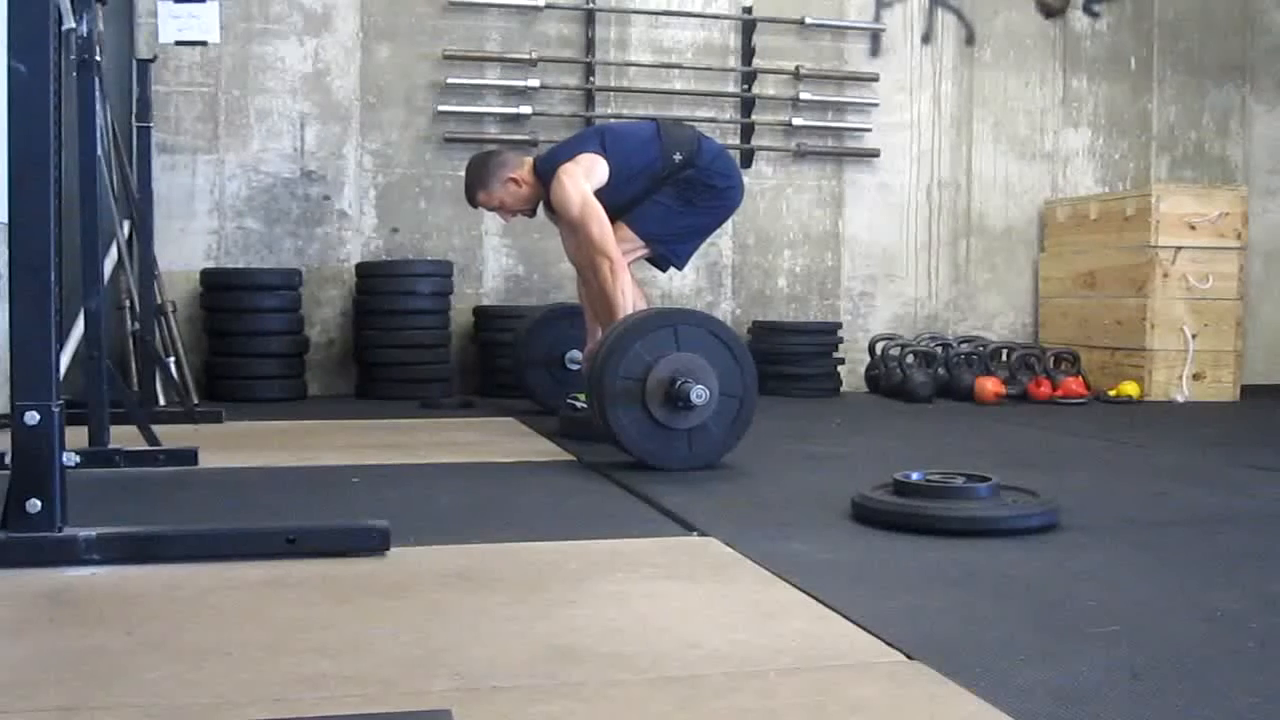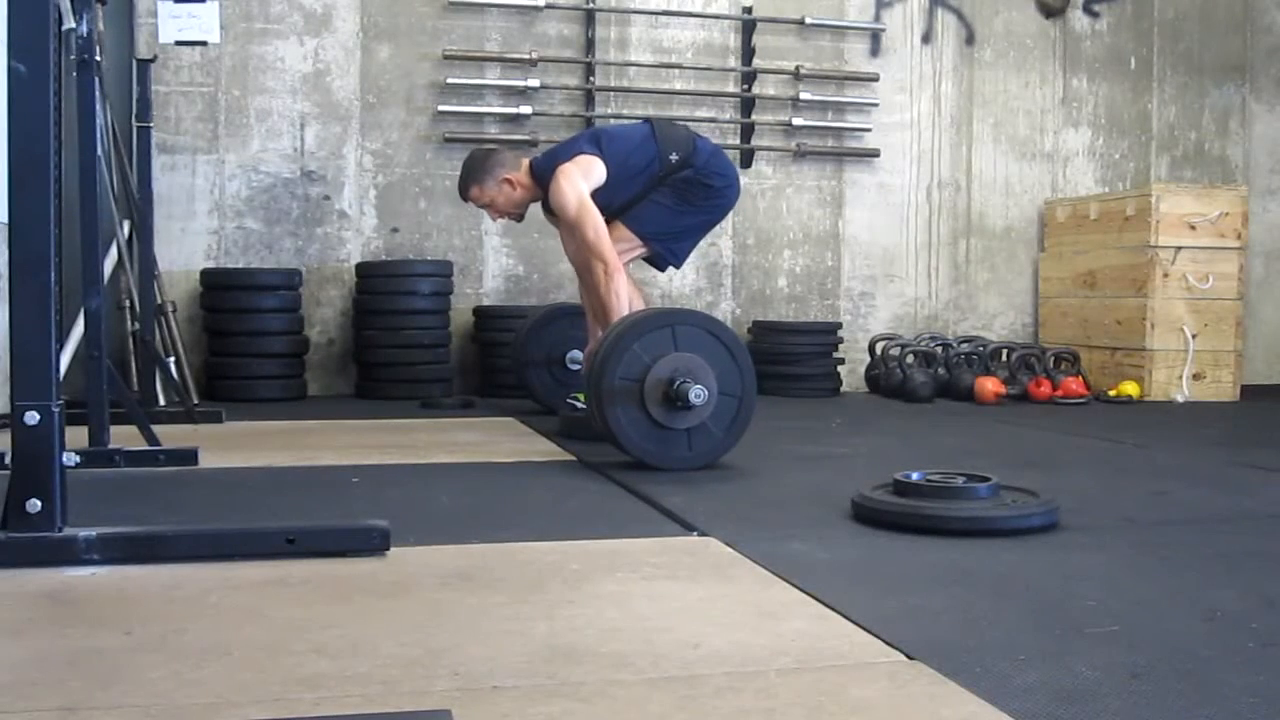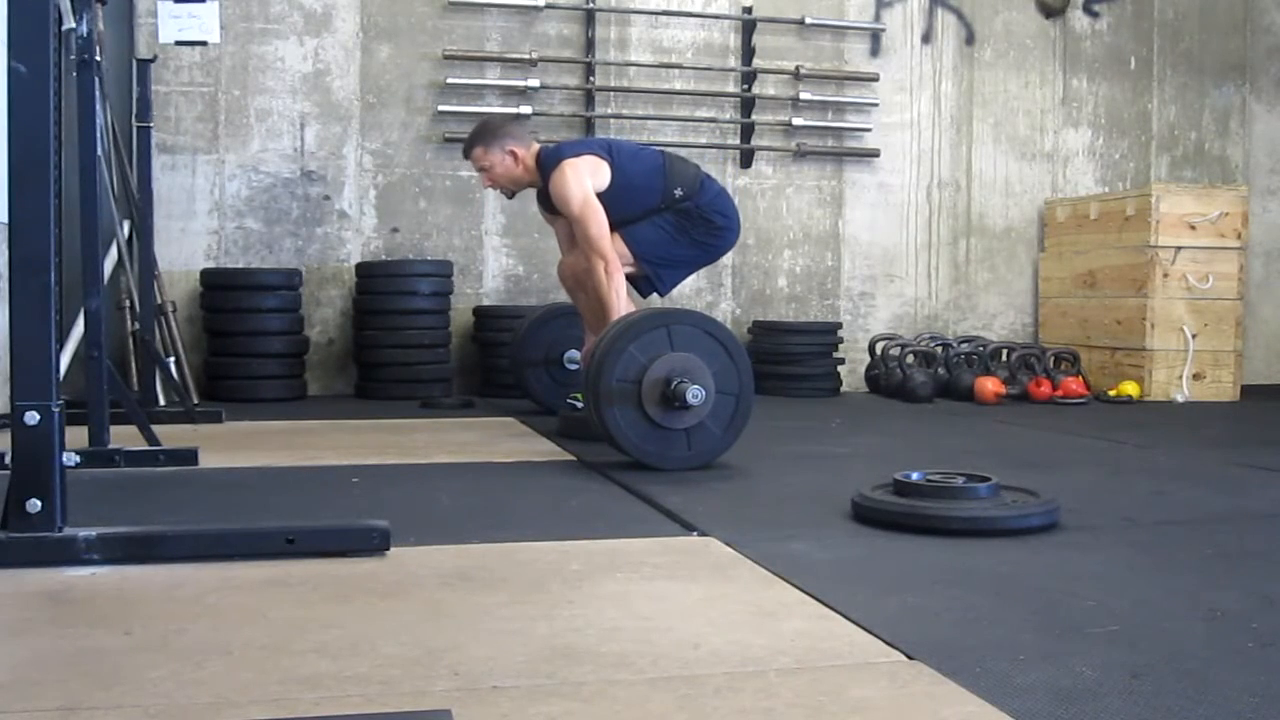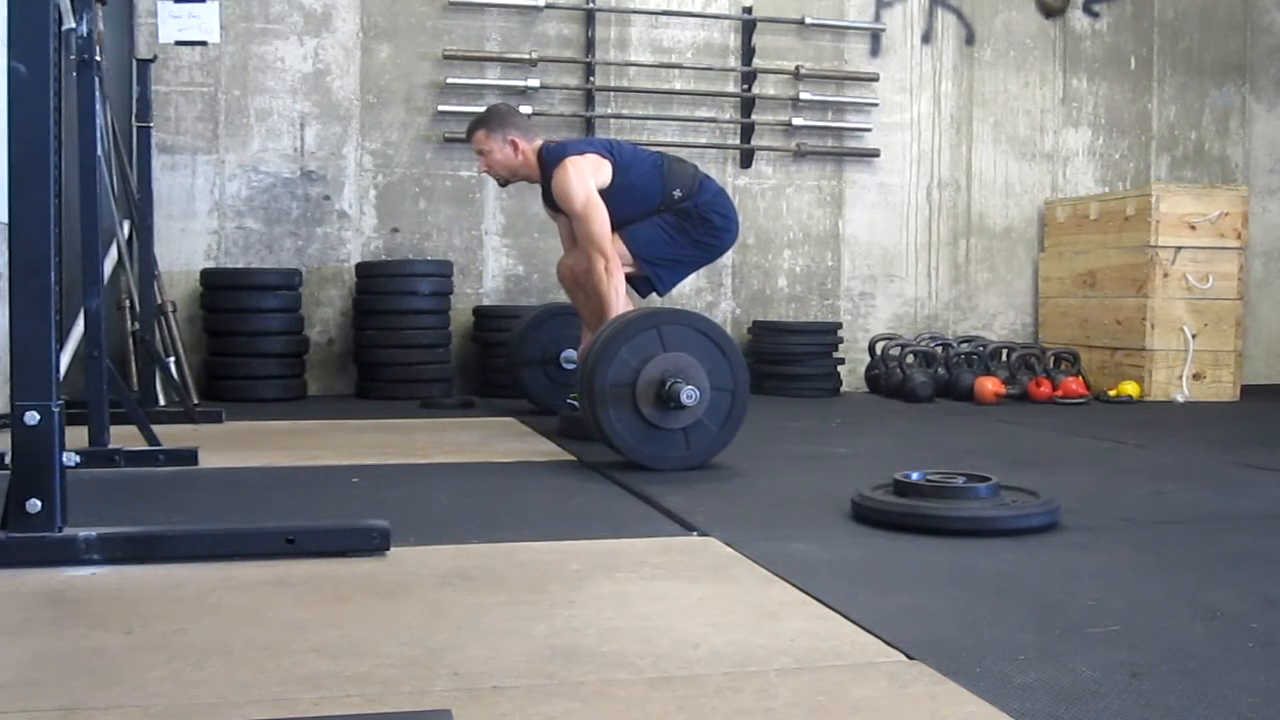
dt=1s
person 1, frame 1
left shoulder: (564, 182)
right shoulder: (555, 189)
left elbow: (611, 263)
right elbow: (586, 267)
right wrist: (595, 342)
left hip: (709, 176)
right hip: (690, 175)
left knee: (607, 259)
right knee: (597, 261)
person 1, frame 2
left shoulder: (562, 184)
right shoulder: (553, 190)
left elbow: (608, 268)
right elbow: (586, 268)
right wrist: (595, 343)
left hip: (705, 177)
right hip: (689, 174)
left knee: (604, 262)
right knee: (595, 262)
person 1, frame 3
left shoulder: (566, 175)
right shoulder: (550, 189)
left elbow: (607, 264)
right elbow: (581, 267)
right wrist: (593, 341)
left hip: (706, 215)
right hip: (691, 212)
left knee: (595, 269)
right knee: (574, 271)
person 1, frame 4
left shoulder: (568, 172)
right shoulder: (554, 180)
left elbow: (606, 262)
right elbow: (583, 262)
right wrist: (590, 340)
left hip: (705, 216)
right hip: (690, 215)
left knee: (590, 269)
right knee: (575, 270)
